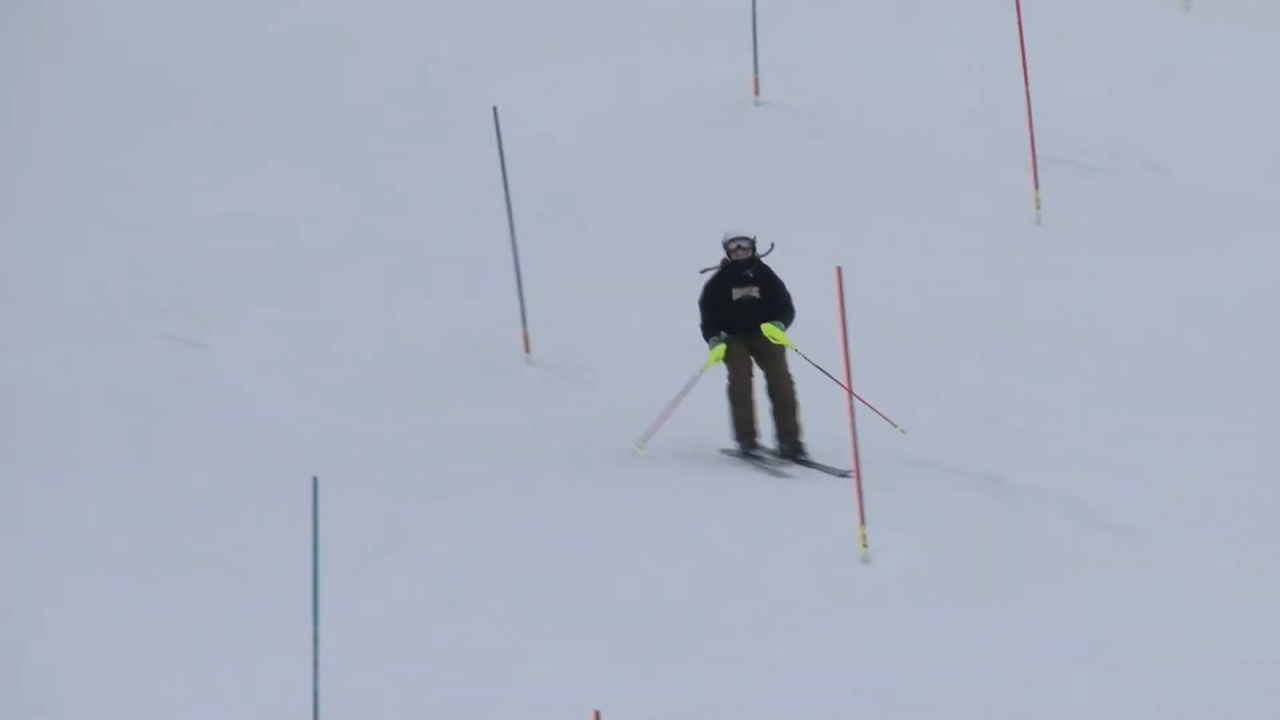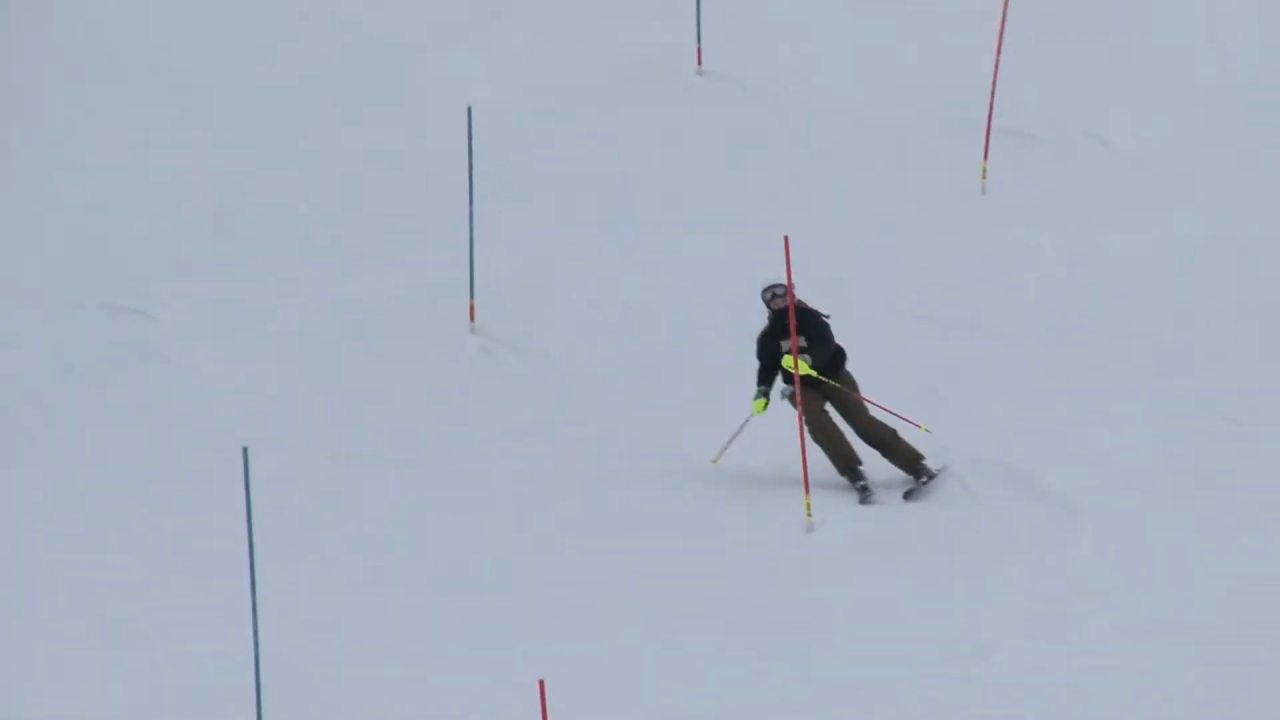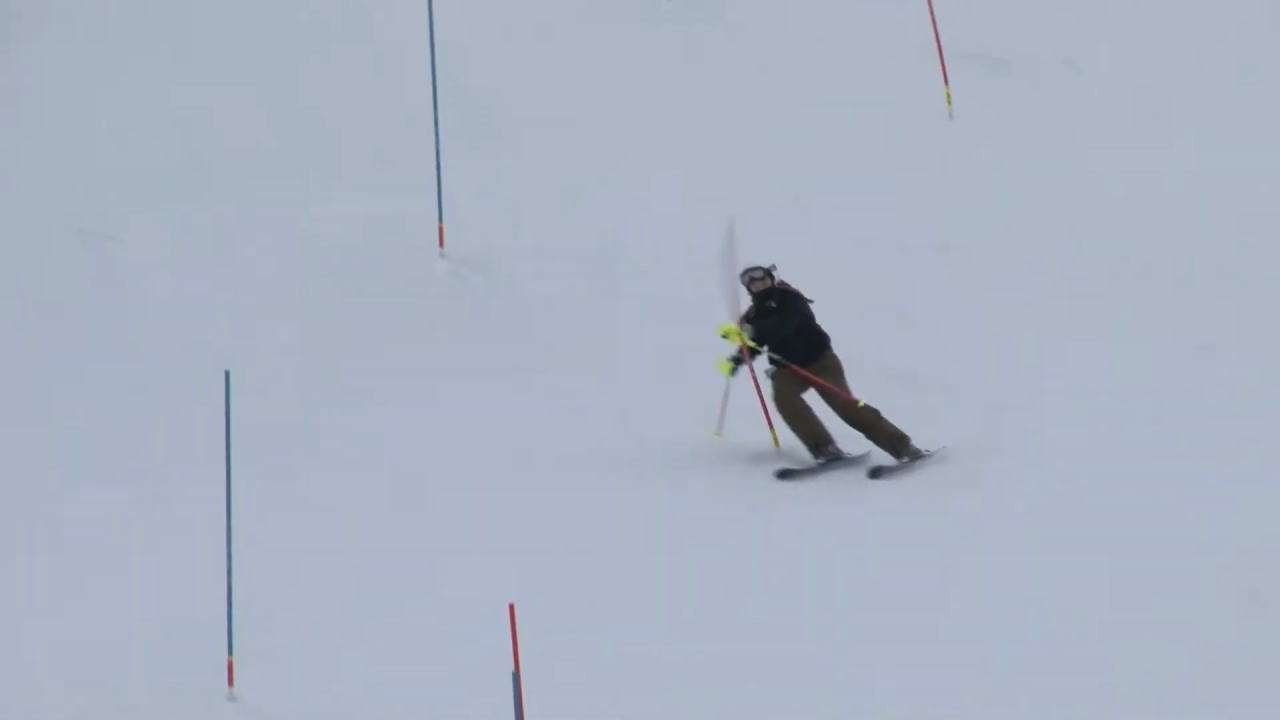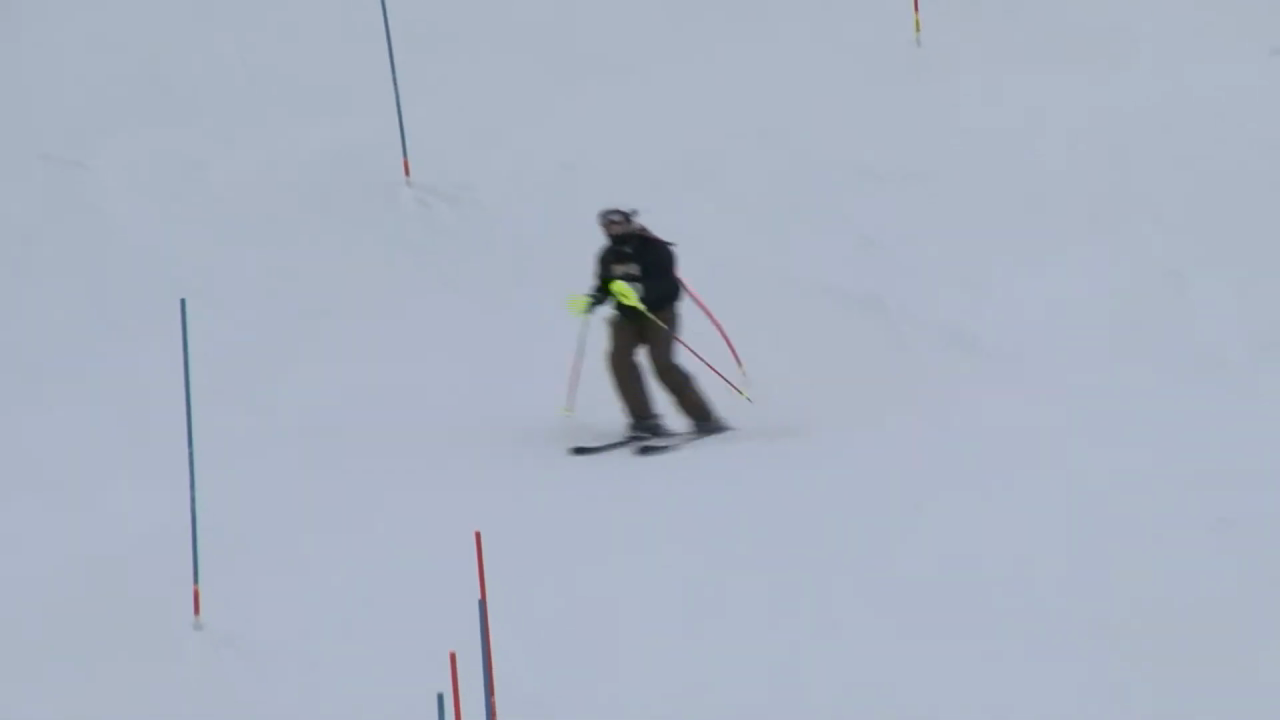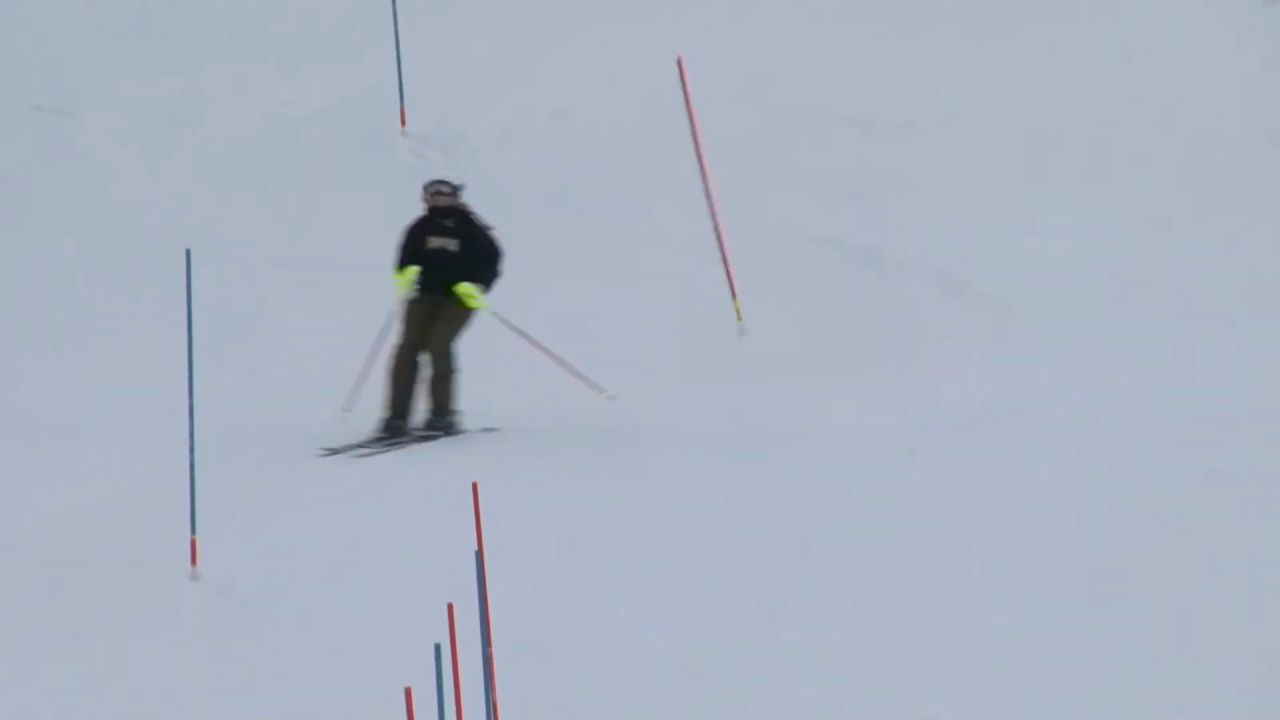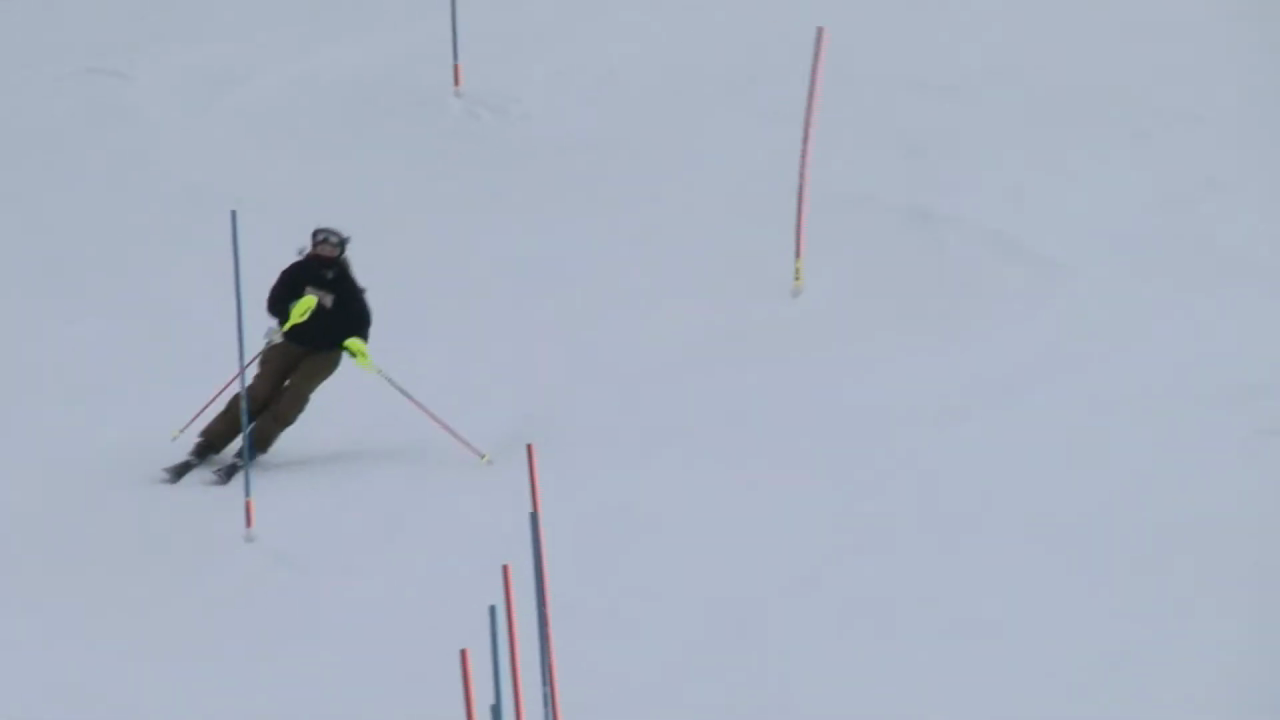
dt=0.3s
person 1, frame 1
left shoulder: (766, 276)
right shoulder: (718, 282)
left elbow: (785, 308)
right elbow: (709, 314)
left wrist: (779, 325)
right wrist: (715, 341)
left hip: (766, 335)
right hip: (733, 338)
left knee: (780, 379)
right knee: (740, 376)
left ankle: (790, 442)
right ankle: (747, 440)
person 1, frame 2
left shoulder: (811, 320)
right shoulder: (769, 336)
left elbow: (824, 348)
right elbow: (766, 367)
left wrist: (806, 359)
right wrist: (762, 392)
left hip: (833, 377)
right hip: (802, 387)
left knee: (862, 421)
right knee: (816, 419)
left ankle: (916, 465)
right ankle: (854, 471)
person 1, frame 3
left shoulder: (791, 301)
right shoulder: (753, 315)
left elbow: (782, 325)
right elbow: (752, 343)
left wrist: (746, 330)
right wrist: (734, 361)
left hip: (819, 359)
right hip: (787, 368)
left knee: (844, 404)
right knee: (783, 394)
left ankle: (902, 446)
right ankle: (824, 447)
person 1, frame 4
left shoulder: (654, 249)
right shoulder: (609, 256)
left elbow: (664, 279)
right elbow: (605, 286)
left wrist: (636, 289)
right wrist: (592, 299)
left hip: (659, 312)
right hip: (628, 315)
left knee: (661, 361)
right knee: (618, 356)
left ankle: (705, 419)
right ankle: (645, 421)
person 1, frame 5
left shoulder: (471, 229)
right shoulder: (421, 228)
left elbow: (490, 261)
right elbow: (407, 261)
left wrist: (477, 287)
right wrist: (407, 275)
left hip: (460, 297)
right hip: (425, 295)
left knee: (438, 343)
right knee: (408, 347)
left ankle: (442, 415)
right ankle: (397, 417)
person 1, frame 6
left shoulder: (347, 287)
right shoulder: (298, 272)
left elbow: (359, 319)
right elbow: (275, 304)
left wrist: (356, 342)
right wrist: (293, 309)
left hip: (324, 353)
right hip: (290, 343)
left knee: (296, 393)
right knee: (260, 392)
left ankle: (251, 448)
right ankle: (204, 447)
